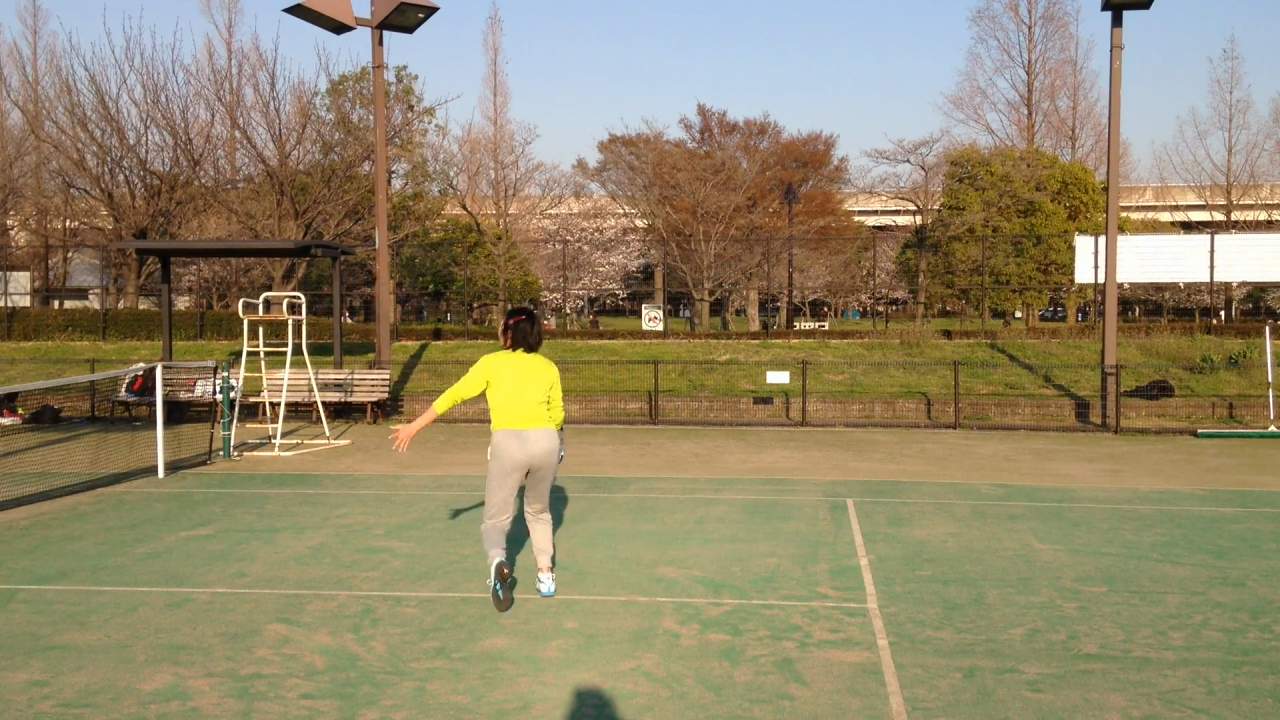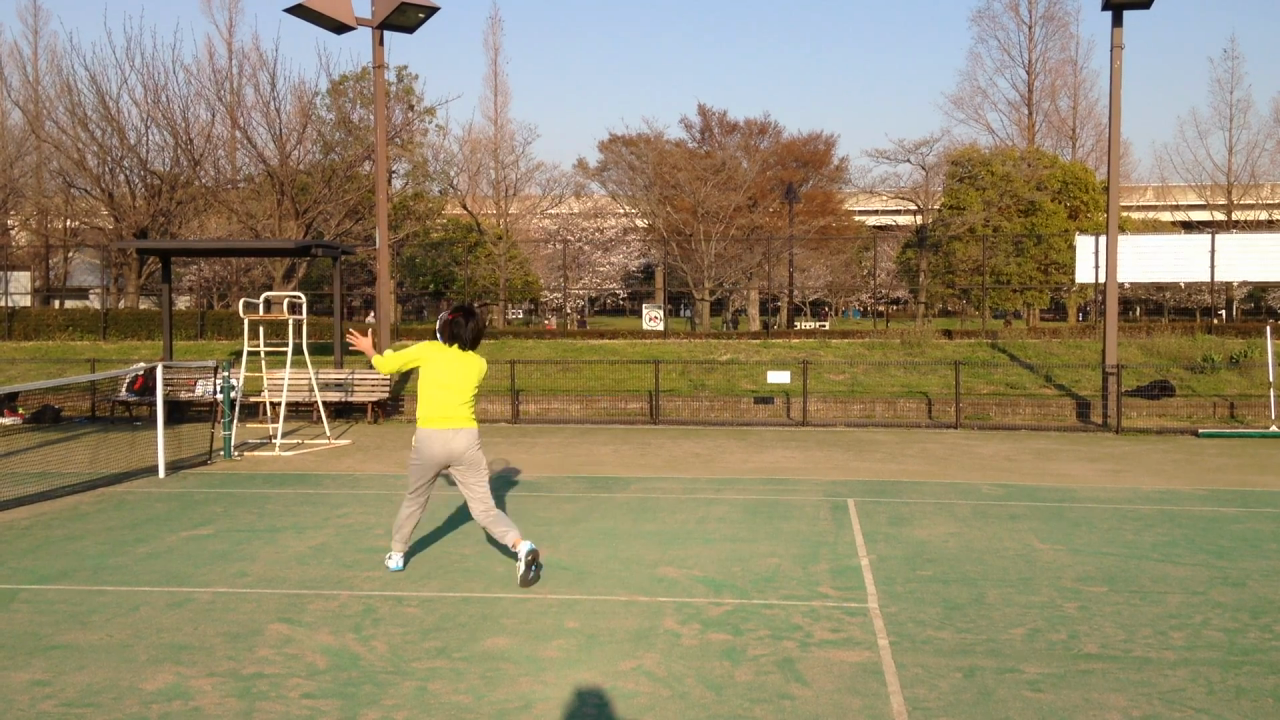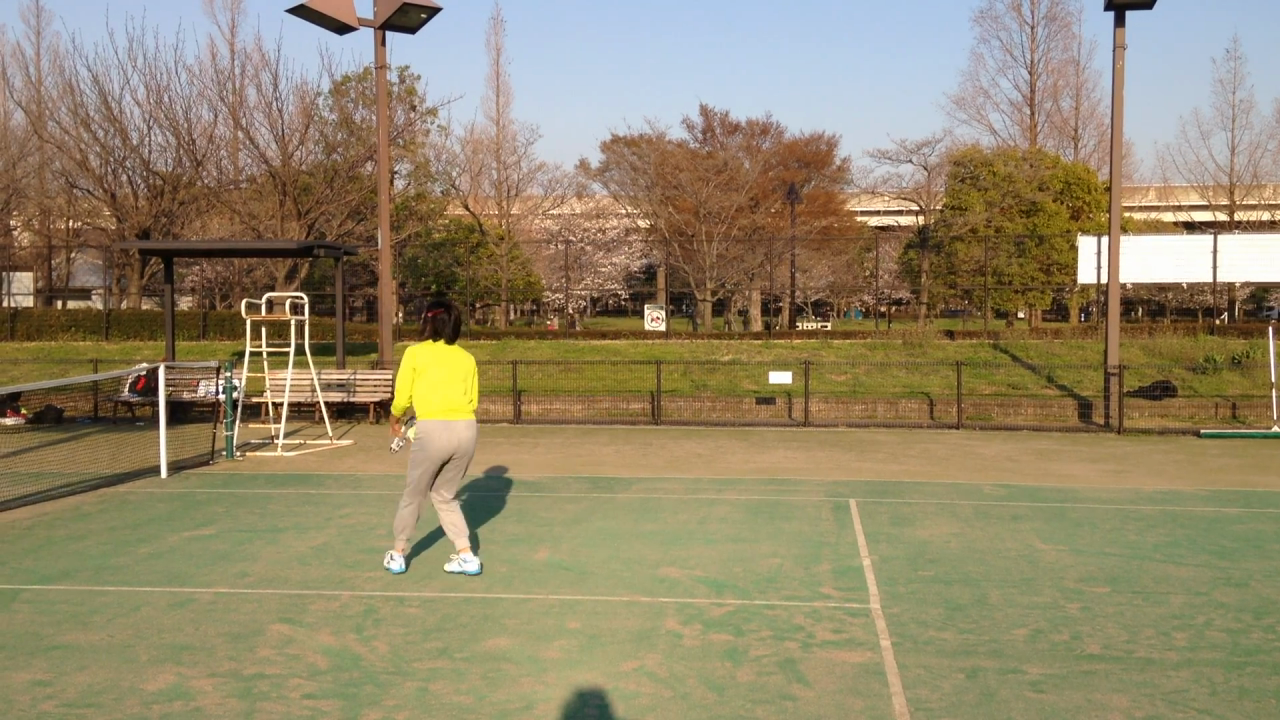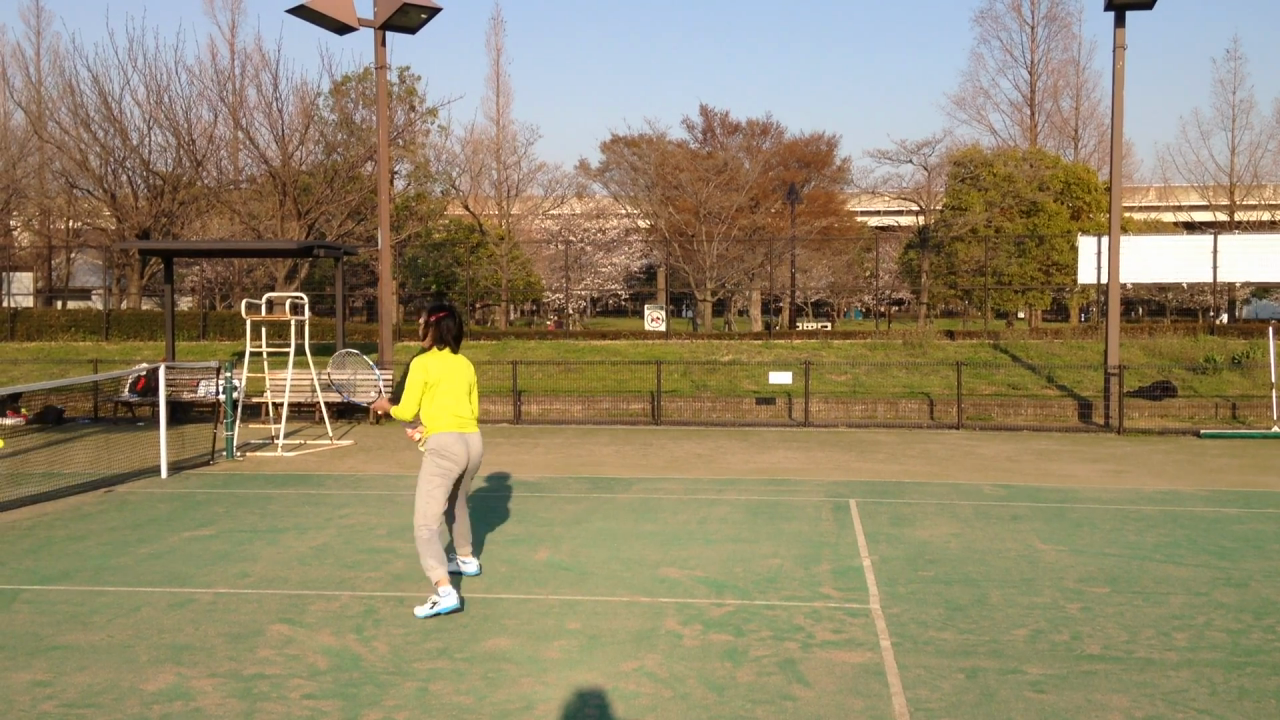
dt=0.4s
person 1, frame 1
left shoulder: (493, 362)
right shoulder: (549, 367)
left elbow: (453, 395)
left wrist: (415, 426)
left hip: (509, 443)
right hip: (545, 441)
left knee: (495, 523)
right knee: (538, 511)
left ankle: (500, 564)
right ankle: (546, 575)
person 1, frame 2
left shoulder: (428, 350)
right shoulder: (478, 365)
left elbow: (385, 367)
left wrist: (368, 349)
left hip: (429, 438)
right hip: (465, 439)
left knee: (415, 497)
right knee: (485, 510)
left ankle: (397, 553)
right ankle: (523, 548)
person 1, frame 3
left shoulder: (414, 353)
right shoulder: (467, 358)
left elbow: (401, 400)
left wrist: (395, 420)
left hip: (434, 432)
right hip: (466, 430)
left knee: (413, 496)
right knee: (445, 496)
left ankle: (398, 553)
right ankle: (466, 557)
person 1, frame 4
left shoulder: (423, 363)
right shoulder: (465, 364)
left elbow: (407, 411)
left wrist: (385, 406)
left hip: (444, 447)
right hip: (473, 443)
left knee: (425, 527)
right knee: (455, 505)
left ankle: (445, 592)
right ankle: (467, 559)
